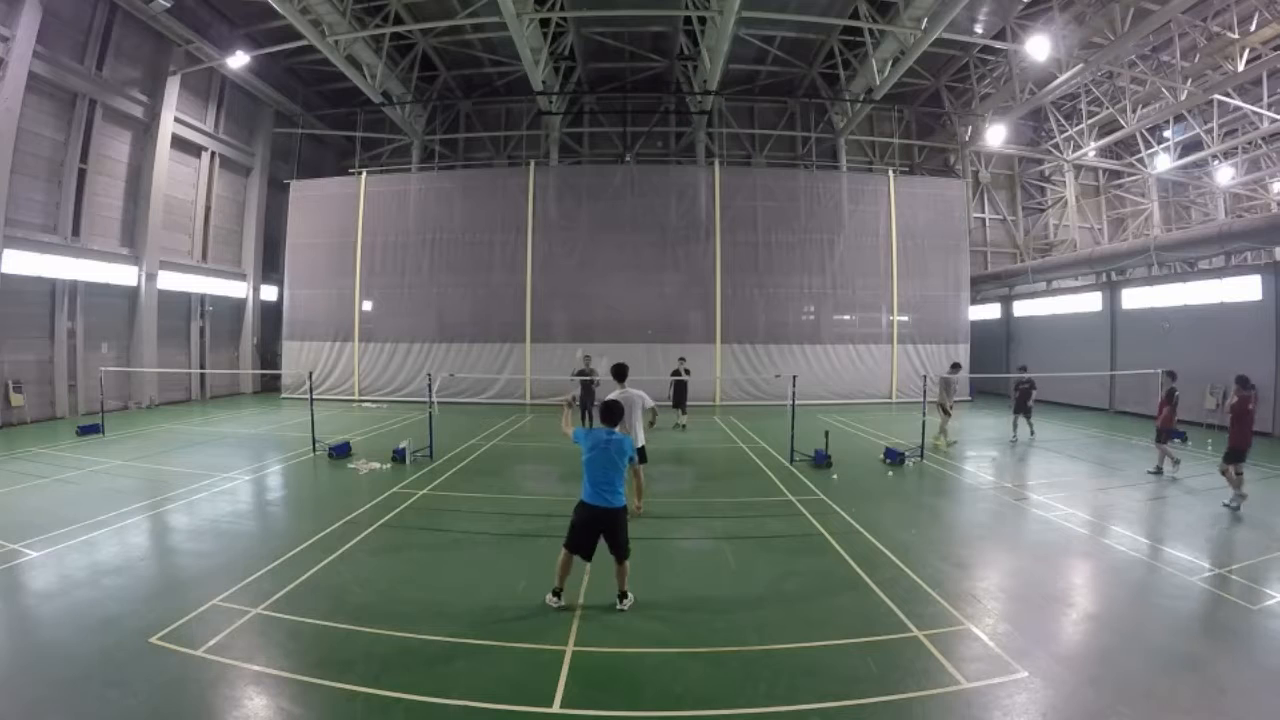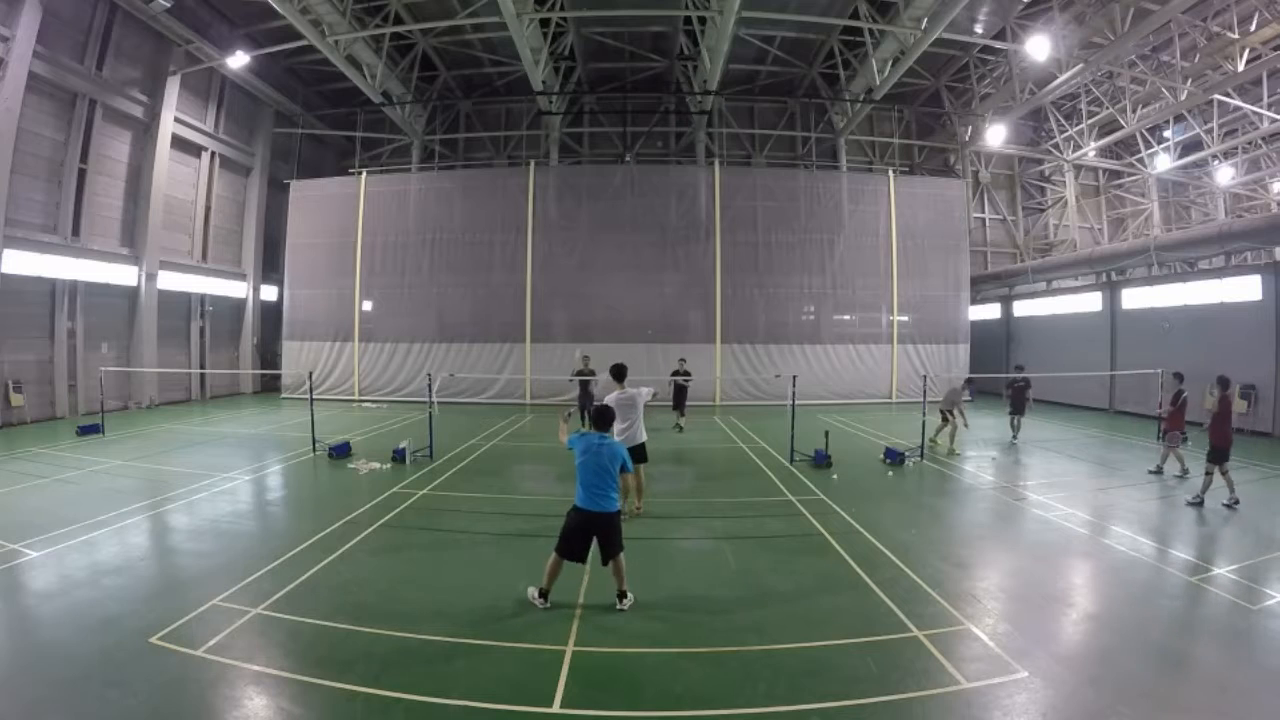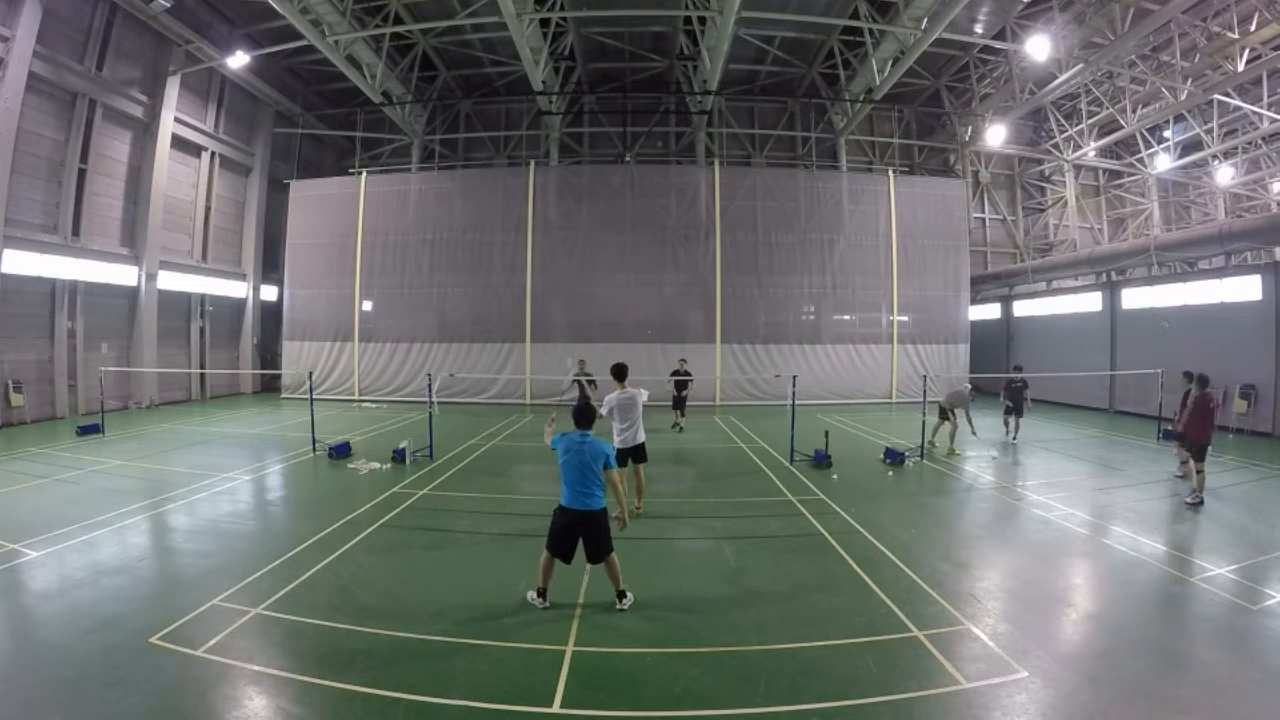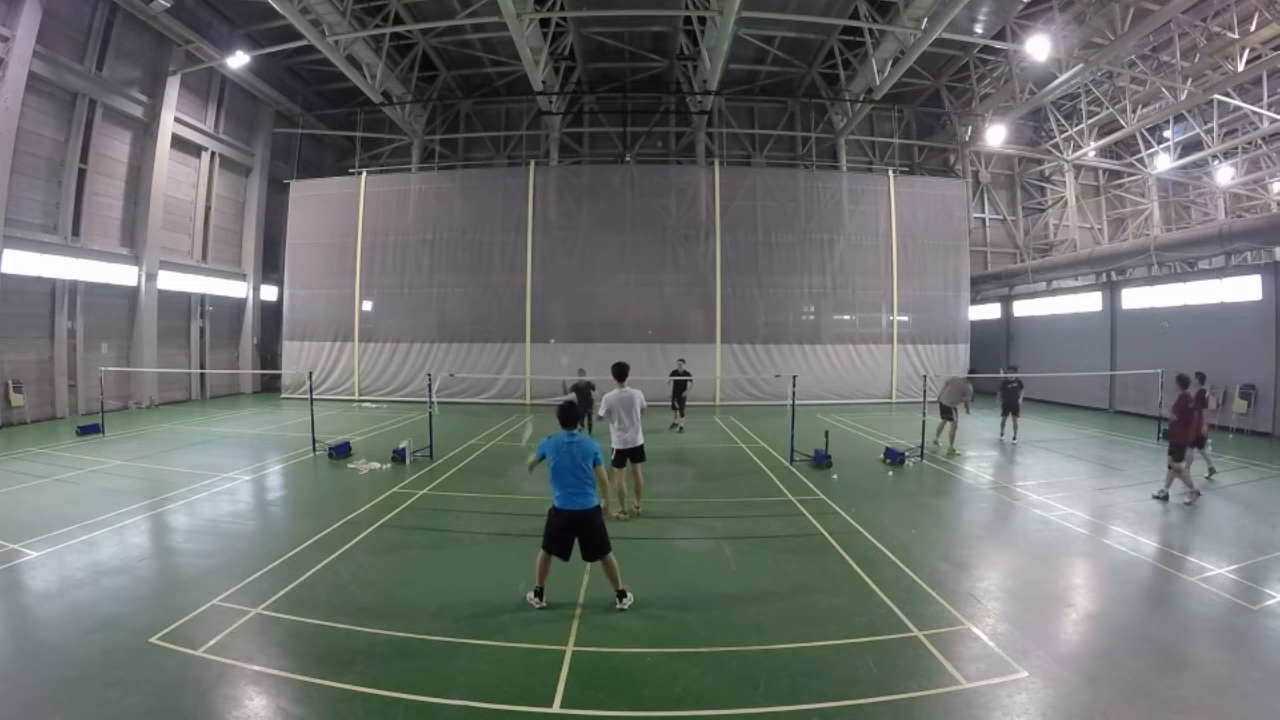
dt=0.3s
person 1, frame 1
left shoulder: (587, 436)
right shoulder: (626, 443)
left elbow: (565, 428)
left wrist: (567, 408)
left hip: (589, 506)
right hip: (616, 508)
left knee: (568, 550)
right knee: (621, 555)
left ankle: (557, 594)
right ankle: (623, 596)
person 1, frame 2
left shoulder: (581, 441)
right shoulder: (620, 450)
left elbow: (562, 437)
left wrist: (563, 420)
right wrist: (623, 506)
left hip: (582, 511)
right hip: (610, 512)
left knee: (559, 553)
right knee: (616, 554)
left ankle: (542, 595)
right ankle: (622, 596)
person 1, frame 3
left shoulder: (563, 441)
right shoulder: (603, 447)
left elbow: (547, 439)
right elbow: (614, 482)
left wrist: (549, 425)
right wrist: (623, 511)
left hip: (567, 510)
right hip: (595, 511)
left knee: (550, 552)
right knee: (607, 555)
left ankle: (541, 595)
right ankle: (621, 596)
person 1, frame 4
left shoulder: (548, 443)
right shoulder: (591, 445)
left elbow: (531, 464)
right elbow: (603, 479)
left wrist: (530, 462)
right wrist: (606, 504)
left hip: (561, 510)
right hip: (589, 509)
left knee: (546, 551)
right knee: (605, 554)
left ankle: (538, 594)
right ankle: (621, 596)
